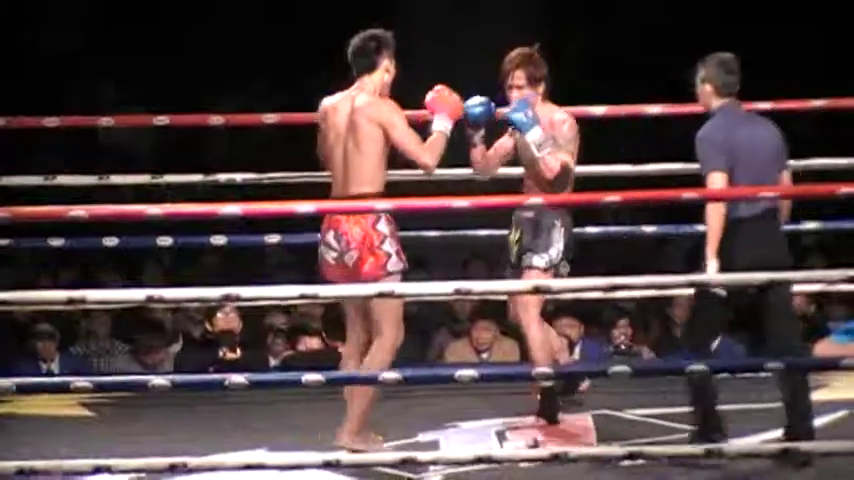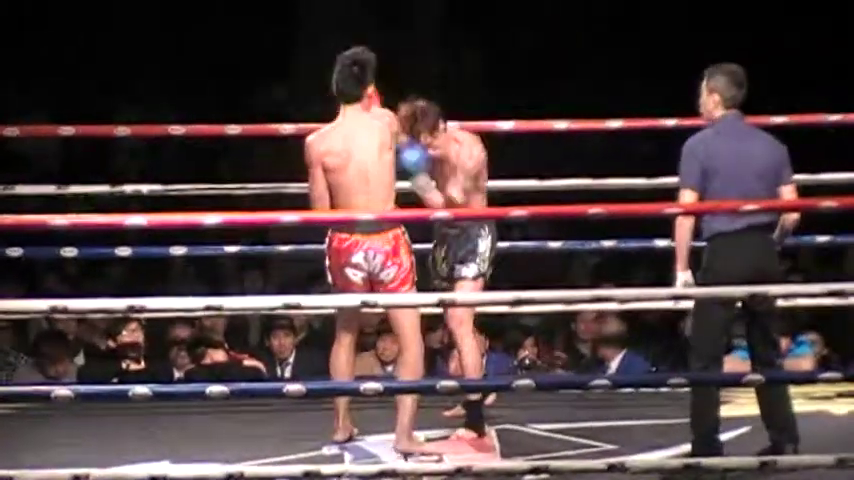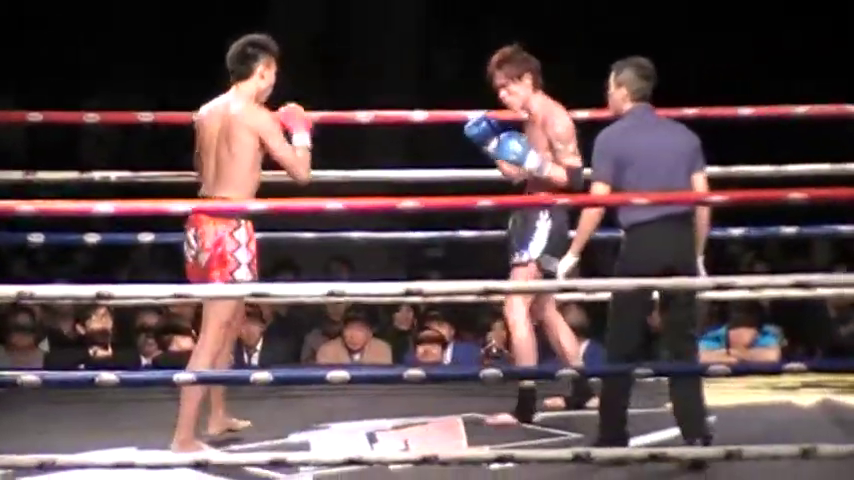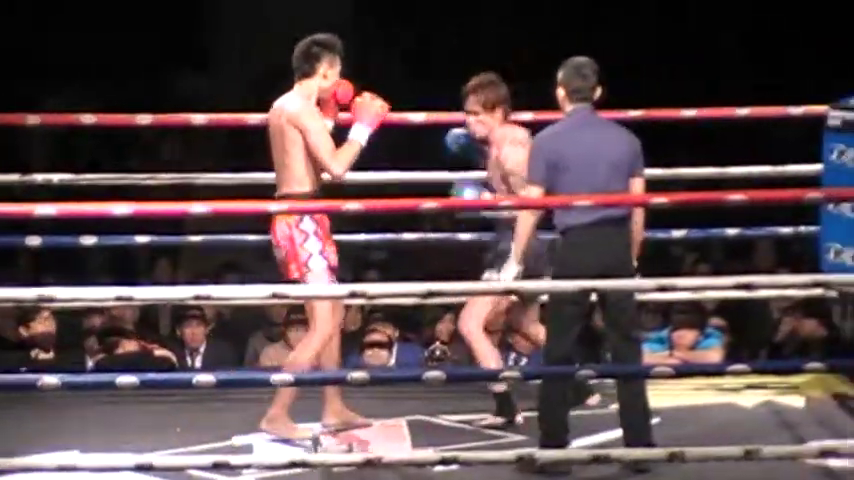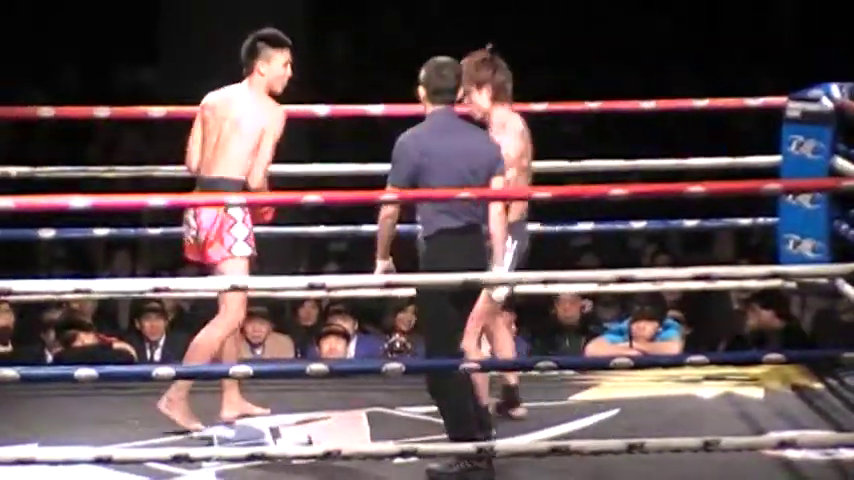
dt=1s
person 1, frame 1
left shoulder: (328, 106)
right shoulder: (381, 108)
right elbow: (427, 160)
right wrist: (443, 121)
left hip: (336, 225)
right hip: (369, 225)
left knee: (357, 336)
right knee: (388, 335)
left ankle: (355, 428)
right ankle: (352, 430)
person 1, frame 2
left shoulder: (317, 143)
right shoulder: (384, 123)
left elbow: (320, 208)
left hip: (345, 244)
right hip: (388, 241)
left knee: (345, 335)
right knee: (411, 343)
left ankle: (342, 424)
right ankle: (404, 434)
person 1, frame 3
left shoulder: (207, 112)
right shoulder: (256, 116)
right elbow: (301, 173)
right wrist: (300, 132)
left hip: (204, 223)
right hip: (230, 229)
left knee: (229, 325)
right knee: (213, 337)
left ankle: (218, 416)
right ankle: (184, 437)
person 1, frame 4
left shoulder: (283, 107)
right shoulder: (301, 109)
right elbow: (335, 166)
left wrist: (328, 116)
right wrist: (364, 126)
left hip: (294, 219)
right hip: (301, 221)
left knee: (331, 316)
right knee: (323, 326)
left ankle: (334, 409)
right ankle: (277, 414)
person 1, frame 5
left shoulder: (213, 100)
right shoulder: (271, 112)
left elbow: (193, 161)
right elbow: (255, 180)
right wrist: (266, 202)
left hip: (206, 205)
right hip: (230, 209)
left knee: (231, 309)
right knee: (232, 315)
left ankle: (232, 399)
right ankle: (176, 395)
person 2, frame 1
left shoulder: (713, 133)
right shoulder: (769, 129)
left elbow: (717, 198)
right elbow: (785, 193)
left wrist: (711, 257)
left hip: (739, 247)
right hip: (773, 242)
left knee: (697, 339)
right knee: (785, 344)
left ankle: (708, 431)
right ankle: (801, 437)
person 2, frame 2
left shoulder: (699, 145)
right shoulder: (771, 145)
left elbow: (686, 212)
right elbow: (791, 211)
left wrist: (681, 267)
left hip: (723, 254)
right hip: (763, 253)
left knee: (706, 356)
right knee: (766, 350)
left ankle: (706, 451)
right ankle: (784, 440)
person 2, frame 3
left shoulder: (612, 137)
right shoulder: (684, 135)
left elbow: (597, 204)
right elbow: (703, 200)
left wrist: (572, 253)
right wrist: (698, 255)
left hip: (641, 244)
right hip: (681, 242)
left knee: (623, 346)
right knee: (683, 344)
left ankle: (612, 439)
right ankle: (696, 435)
person 2, frame 4
left shoulder: (549, 140)
right shoulder: (626, 138)
left elbow: (531, 206)
right elbow: (638, 207)
left wrist: (514, 261)
right wrist: (631, 257)
left hip: (577, 247)
right hip: (617, 245)
left knee: (560, 350)
right knee: (626, 346)
left ankle: (554, 448)
right ankle: (639, 445)
person 2, frame 5
left shoulder: (412, 141)
right shoulder: (485, 143)
left elbow: (390, 210)
right elbow: (497, 210)
left wrist: (383, 258)
right wrist: (498, 265)
left hip: (440, 253)
right hip: (474, 251)
left knee: (442, 354)
right knee: (451, 345)
right ankle: (478, 430)
person 3, frame 1
left shoulder: (561, 122)
right shoulder: (519, 123)
left elbow: (560, 180)
right elbow: (483, 169)
left wrist: (533, 133)
right wrist: (476, 132)
left hip: (549, 222)
right hip: (525, 219)
left knee: (527, 311)
right knee: (520, 311)
left ankle: (548, 406)
person 3, frame 2
left shoulder: (469, 150)
right shoulder: (417, 145)
left elbow: (446, 206)
left wrist: (419, 176)
left hip: (473, 235)
right hip: (446, 232)
left knee: (459, 324)
right knee: (457, 322)
left ankle: (475, 419)
right ankle: (477, 392)
person 3, frame 3
left shoulder: (555, 118)
right shoulder: (529, 119)
left elbow: (574, 178)
right elbow: (515, 174)
left wrist: (533, 161)
right wrist: (491, 145)
left hip: (545, 219)
right hip: (530, 217)
left knee: (515, 310)
right knee: (542, 310)
left ankle: (525, 405)
person 3, frame 4
left shoulder: (510, 150)
right shoulder: (512, 137)
right elbow: (496, 179)
left wrist: (484, 201)
right wrist: (469, 147)
left hip: (517, 243)
left knee: (469, 324)
right knee: (526, 324)
left ankle: (506, 408)
person 3, frame 5
left shoulder: (506, 137)
right shoulder: (505, 126)
left hip: (502, 237)
left knee: (466, 331)
right knee: (489, 318)
right ankle: (511, 396)
